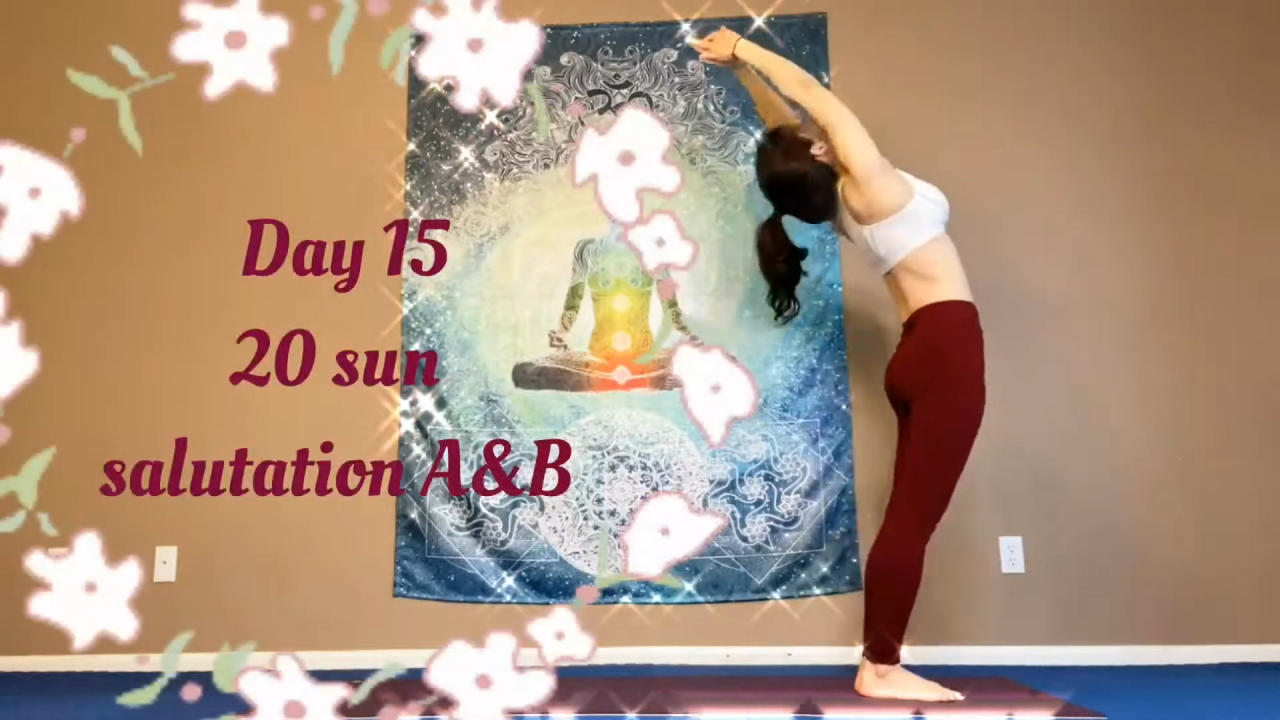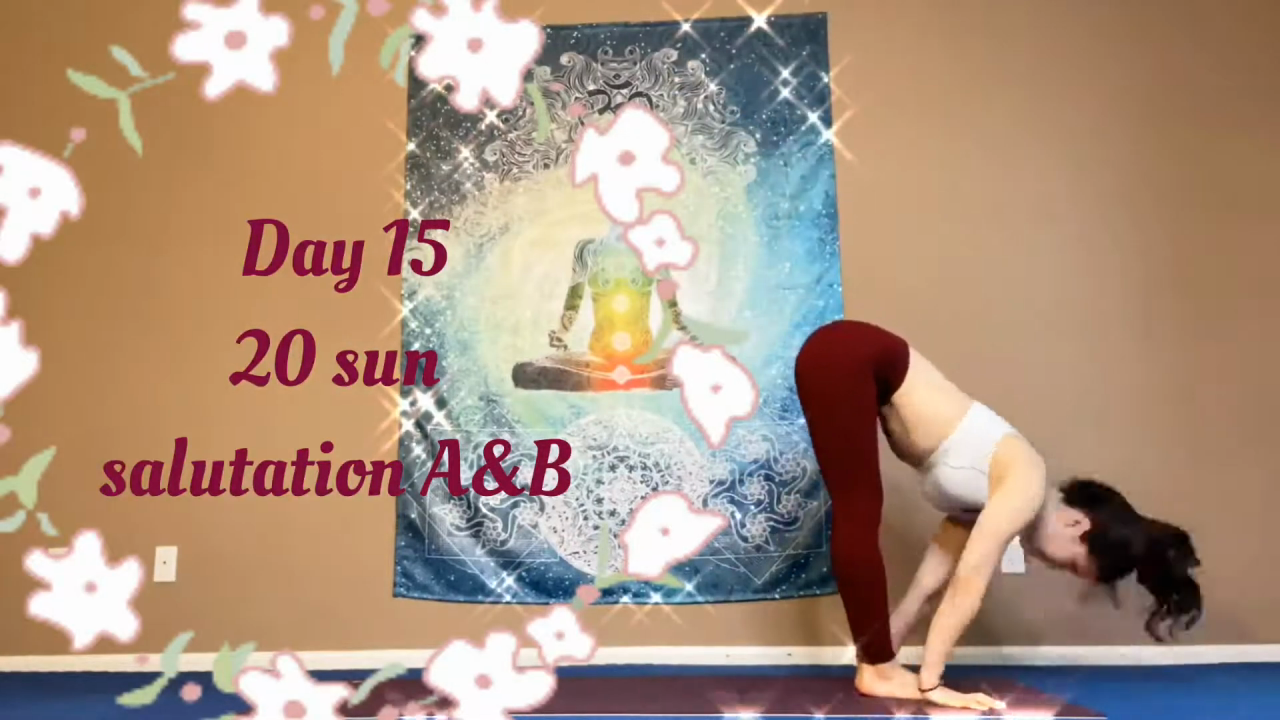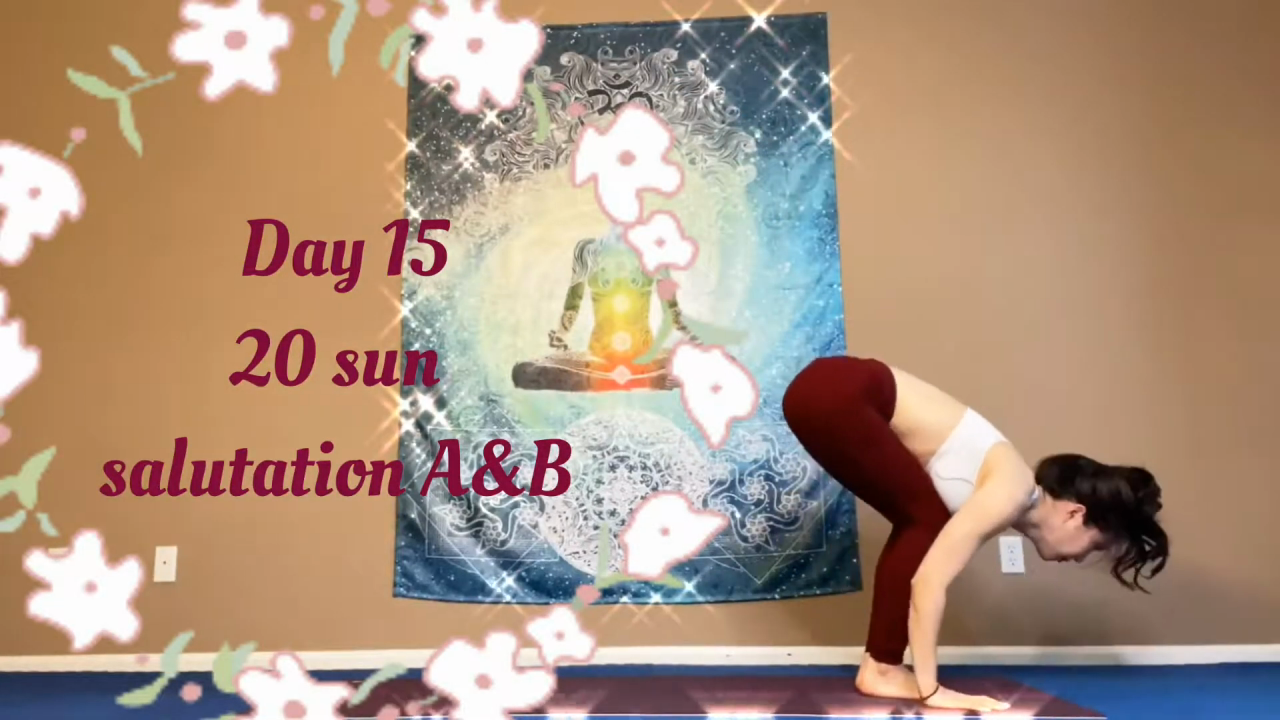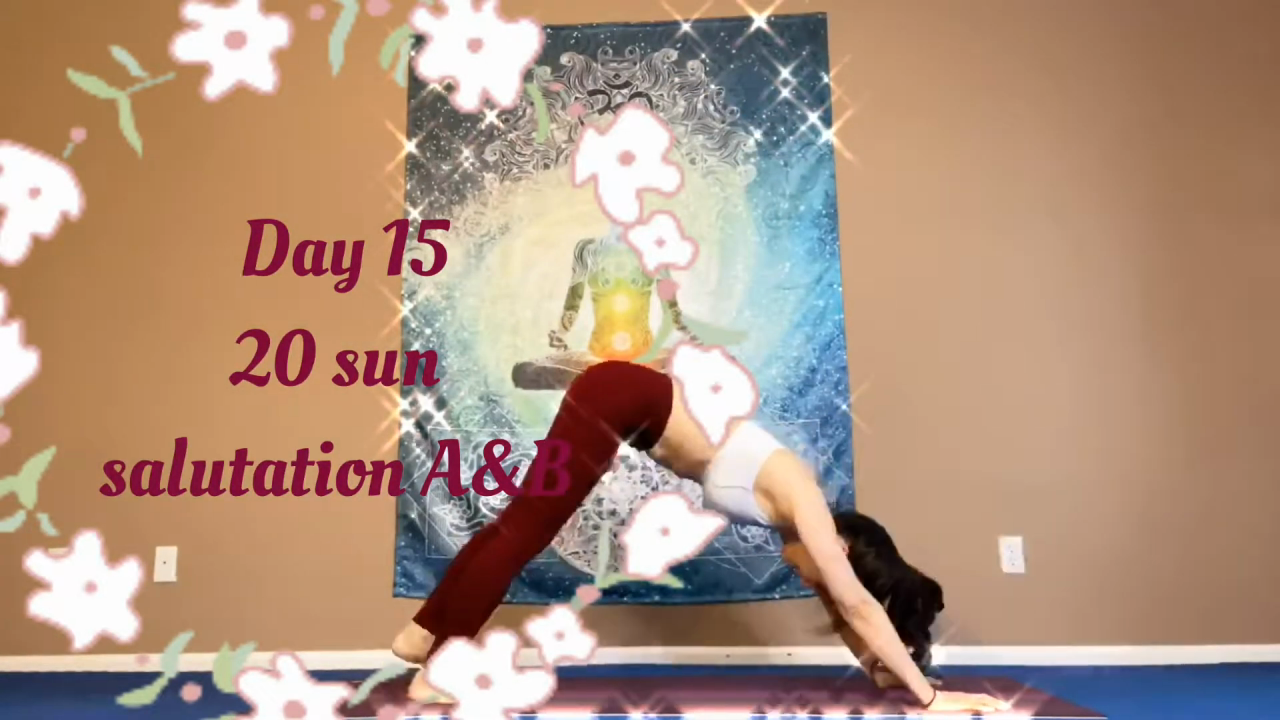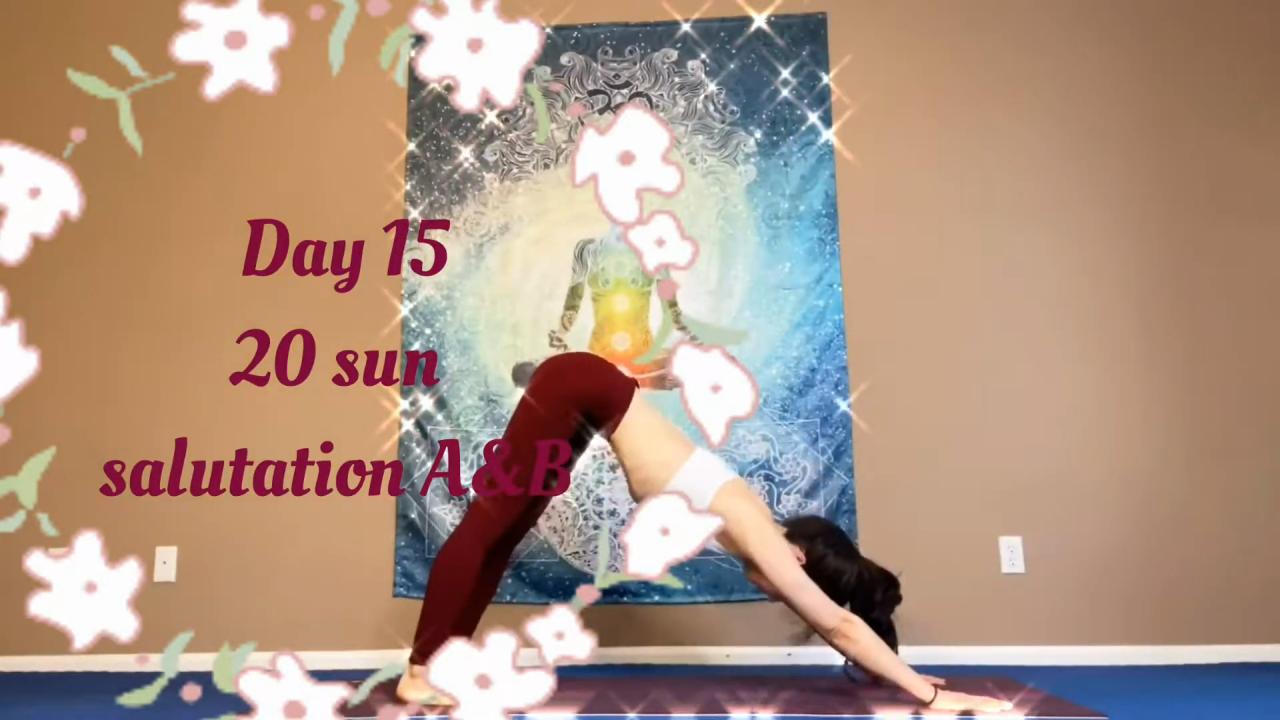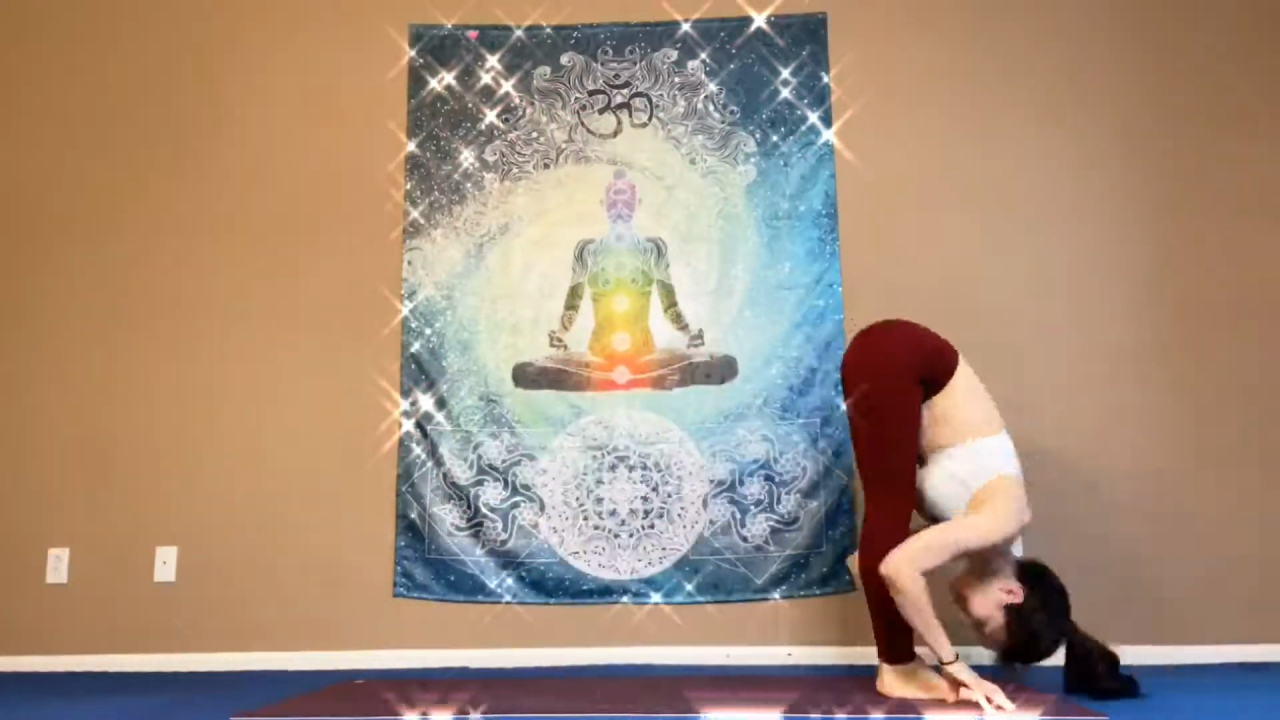
dt=0.7s
person 1, frame 1
left shoulder: (840, 202)
right shoulder: (866, 184)
left elbow: (785, 126)
right elbow: (812, 96)
left wrist: (738, 61)
right wrist: (742, 51)
left hip: (927, 355)
right hip: (948, 351)
left knee: (908, 517)
right knee: (914, 518)
left ankle: (881, 662)
right ankle: (882, 668)
person 1, frame 2
left shoulder: (999, 491)
right shoulder: (1026, 489)
left elbow: (933, 572)
right elbow: (967, 585)
left wrist: (886, 645)
right wrist: (929, 681)
left hip: (854, 362)
right hip: (847, 355)
left knee: (857, 518)
right knee: (858, 519)
left ankle: (877, 663)
right ankle: (877, 668)
person 1, frame 3
right shoulder: (1008, 492)
left elbow: (926, 570)
right elbow: (928, 580)
left wrist: (917, 673)
right wrist: (930, 687)
left hip: (842, 390)
right hip: (831, 394)
left knee: (920, 521)
right knee: (926, 518)
left ankle: (883, 662)
right ankle: (881, 665)
person 1, frame 4
left shoulder: (798, 505)
right shoulder: (799, 499)
left elbow: (845, 601)
right elbow: (858, 603)
left wrist: (877, 667)
left hip: (627, 401)
right hip: (623, 398)
left knee: (526, 529)
right knee: (525, 528)
left ankle: (432, 639)
right ankle: (429, 637)
person 1, frame 5
left shoulder: (760, 534)
right shoulder: (753, 531)
left elbow: (835, 622)
right elbow: (839, 625)
left hip: (589, 396)
right hip: (575, 391)
left knee: (501, 532)
right knee: (486, 528)
left ankle: (439, 664)
right ankle: (420, 670)
person 1, frame 6
right shoulder: (999, 513)
right elbow: (899, 567)
left hip: (896, 356)
right knee: (886, 525)
left ankle: (901, 665)
right ankle: (898, 668)
person 2, frame 1
right shoulder: (588, 250)
left elbow: (670, 303)
right elbow: (572, 304)
left wrist: (687, 337)
right wrist: (559, 337)
left hip: (645, 358)
right hip: (599, 357)
right knee: (523, 372)
person 2, frame 2
right shoulder: (587, 250)
left elbow: (669, 303)
right elbow: (572, 304)
left wrist: (686, 336)
right wrist: (560, 335)
left hip: (645, 358)
right hip: (598, 358)
right knee: (524, 372)
person 2, frame 3
right shoulder: (588, 250)
left elbow: (670, 303)
right elbow: (572, 303)
right wrist: (559, 337)
left hip: (645, 358)
right hip: (598, 359)
right knee: (523, 372)
person 2, frame 4
right shoulder: (588, 250)
left elbow: (670, 303)
right elbow: (572, 303)
left wrist: (685, 336)
right wrist: (560, 336)
left hip: (645, 357)
right hip: (598, 356)
right knee: (525, 372)
person 2, frame 5
right shoulder: (588, 250)
left elbow: (669, 300)
right elbow: (572, 303)
left wrist: (686, 335)
right wrist: (560, 336)
left hip: (645, 357)
right hip: (599, 355)
person 2, frame 6
left shoulder: (654, 249)
right shoulder: (586, 250)
left elbow: (670, 304)
right elbow: (572, 304)
left wrist: (690, 335)
right wrist: (559, 337)
left hip: (646, 355)
right hip: (598, 357)
left knee: (725, 366)
right knee: (524, 372)
